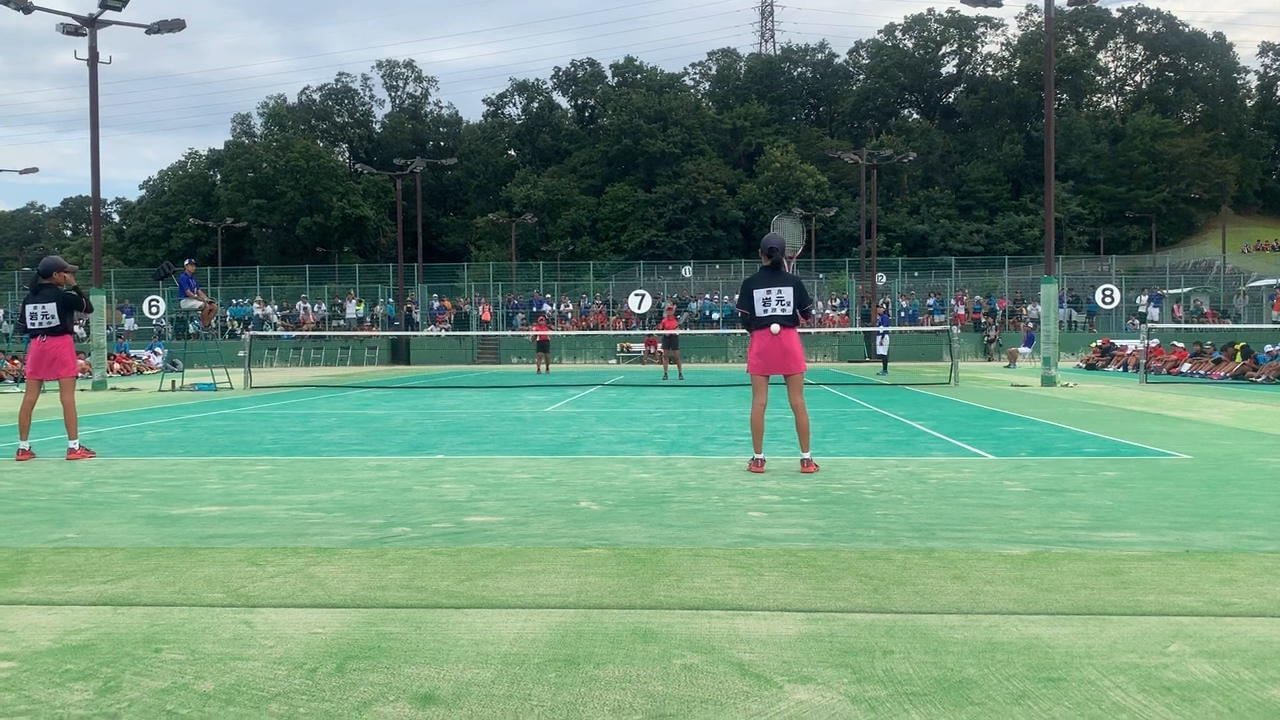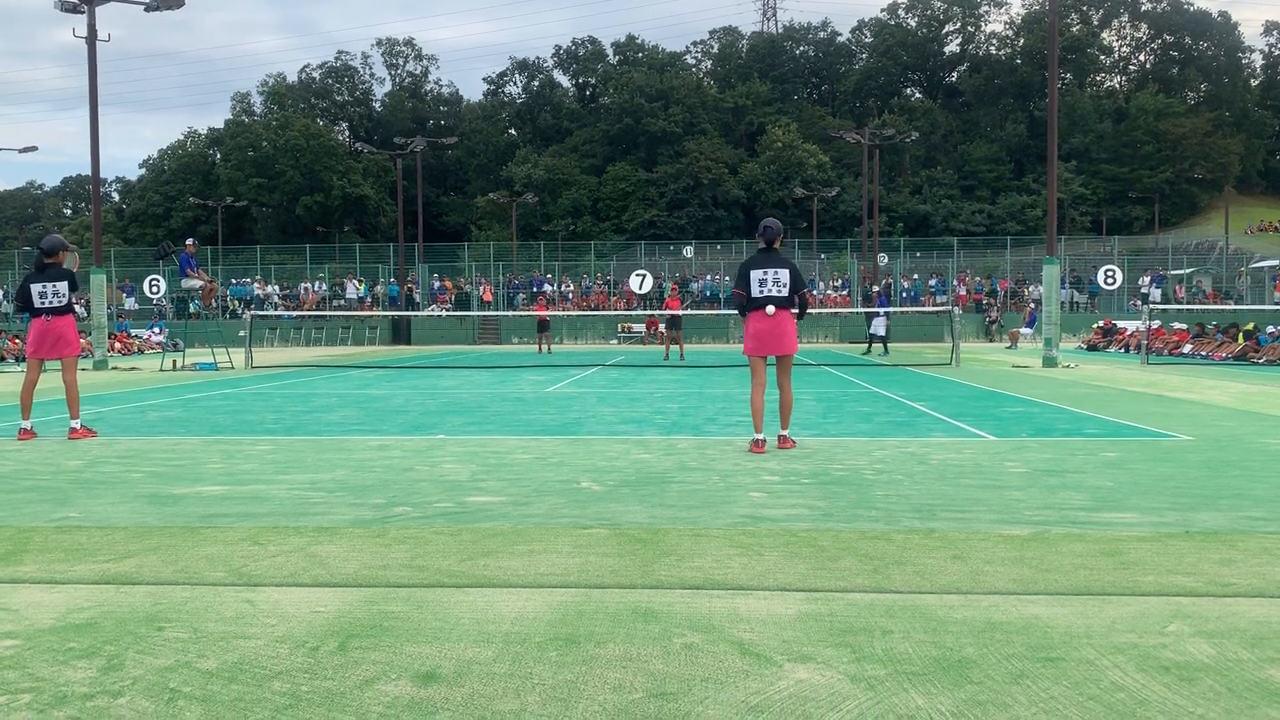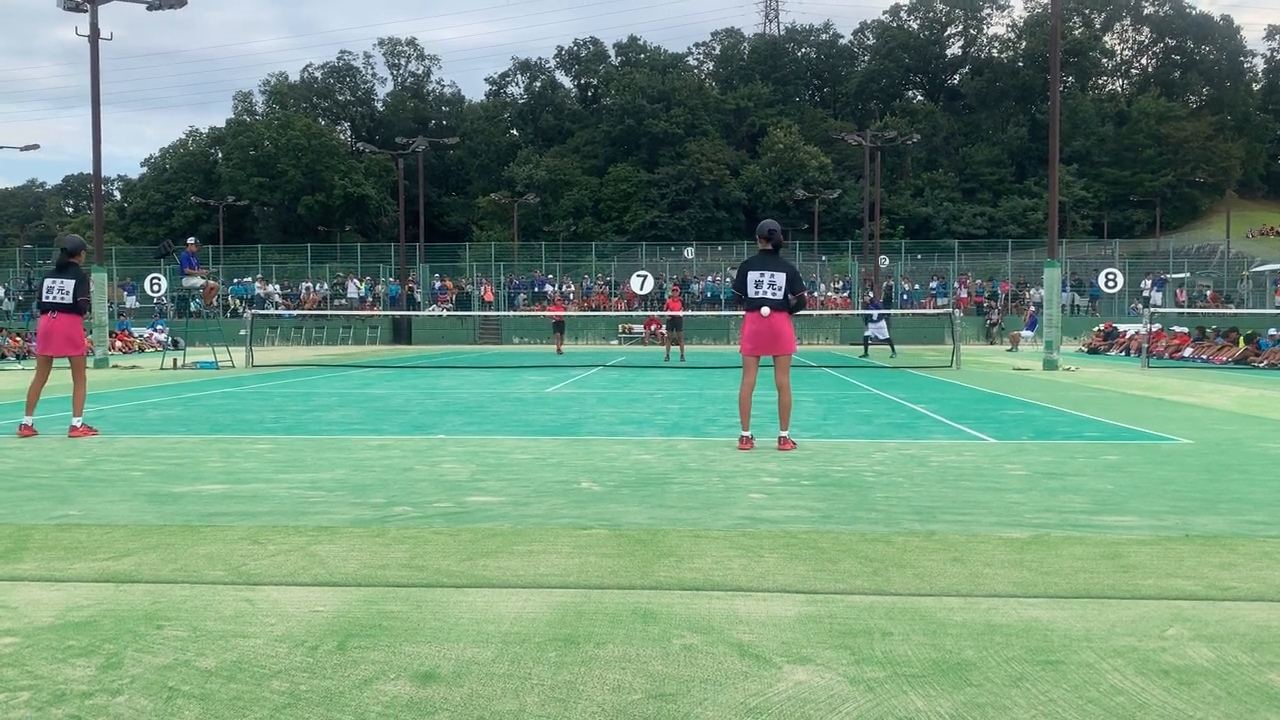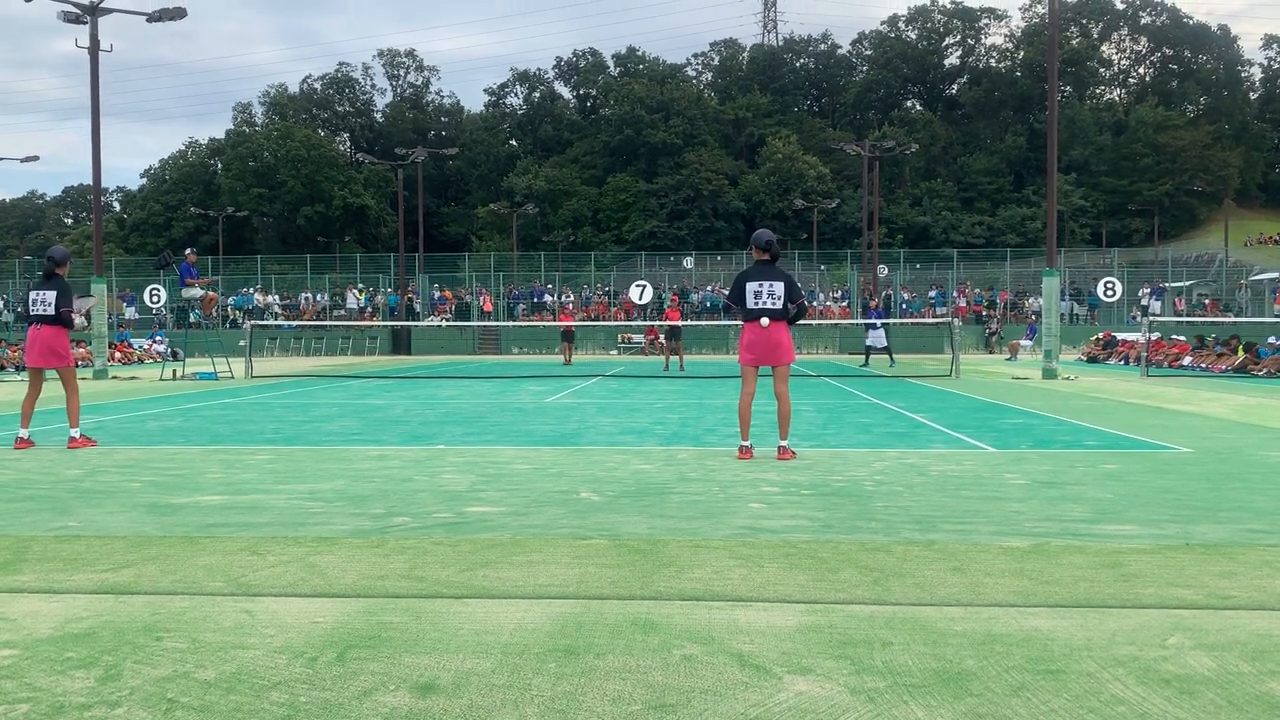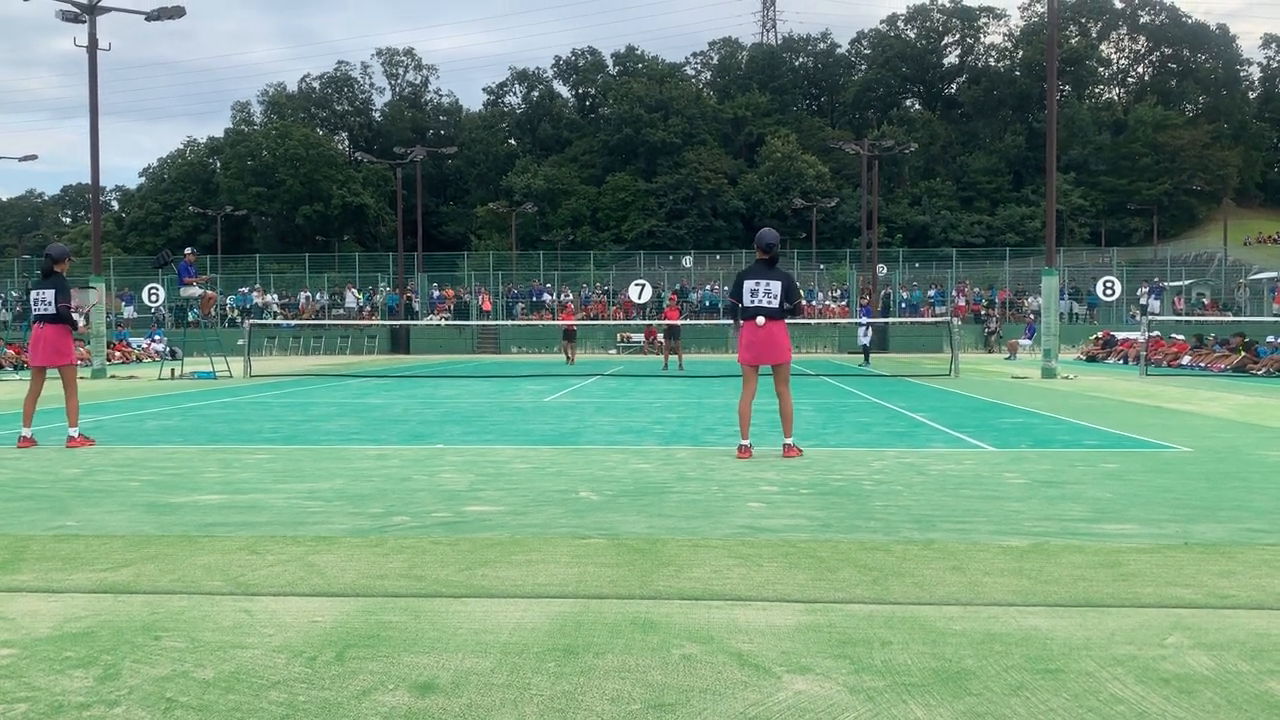
dt=1s
person 1, frame 1
left shoulder: (750, 283)
right shoulder: (793, 281)
left elbow: (744, 319)
right elbow: (807, 313)
left hip: (761, 343)
right hip: (789, 341)
left knee: (759, 403)
right knee: (798, 403)
left ankle: (758, 459)
right ankle: (806, 459)
person 1, frame 2
left shoulder: (748, 265)
right shoulder: (789, 265)
left elbow: (738, 300)
right elbow: (804, 300)
left wrist: (745, 315)
right wrist: (798, 317)
left hip: (757, 323)
right hip: (783, 322)
left knee: (758, 384)
right knee: (784, 382)
left ankle: (758, 438)
right ankle: (784, 435)
person 1, frame 3
left shoulder: (747, 265)
right shoulder: (788, 268)
left elbow: (737, 298)
right elbow: (801, 301)
left hip: (753, 324)
right hip: (780, 325)
left knee: (748, 382)
right knee: (783, 383)
left ankle: (745, 435)
right ankle: (784, 436)
person 1, frame 4
left shoulder: (744, 276)
right shoulder: (785, 277)
left elbow: (730, 307)
right elbow: (802, 308)
right wrist: (787, 322)
left hip: (752, 335)
right hip: (779, 334)
left knee: (747, 392)
right knee: (782, 392)
left ankle: (745, 445)
right ankle: (783, 446)
person 1, frame 5
left shoulder: (744, 275)
right shoulder: (784, 277)
left elbow: (733, 307)
right elbow: (798, 309)
left wrist: (737, 323)
left hip: (751, 333)
right hip: (776, 333)
left knee: (748, 391)
right knee: (783, 391)
left ankle: (744, 444)
right ankle: (789, 444)
person 2, frame 1
left shoulder: (29, 298)
right shoulder: (62, 296)
left elbow: (24, 327)
right elbow: (88, 308)
right wrist: (74, 286)
left hip: (36, 345)
right hip: (60, 345)
left knee: (29, 398)
right knee: (67, 398)
left ankle: (23, 448)
right ankle: (74, 447)
person 2, frame 2
left shoulder: (30, 278)
right shoulder: (66, 274)
left elbow: (20, 306)
left hip: (39, 326)
right hip: (63, 325)
left knee: (31, 378)
right knee: (70, 377)
left ankle: (25, 427)
right ankle: (75, 426)
person 2, frame 3
left shoulder: (49, 275)
right shoulder: (79, 275)
left elbow: (39, 303)
right elbow: (82, 305)
left wrist: (54, 307)
right wrist: (84, 312)
left hip: (46, 323)
right hip: (70, 324)
left knee: (40, 377)
right knee: (79, 378)
left ankle: (26, 423)
right ankle: (76, 425)
person 2, frame 4
left shoulder: (35, 286)
right shoulder: (62, 285)
left elbow: (30, 314)
right elbow: (64, 316)
right wrist: (72, 325)
left hip: (34, 335)
right hip: (55, 336)
left knee: (33, 390)
right knee: (72, 389)
left ankle: (22, 436)
right ankle: (75, 436)
person 2, frame 5
left shoulder: (36, 284)
right shoulder: (61, 282)
left elbow: (38, 311)
right elbow: (63, 311)
right wrist: (76, 326)
left hip: (38, 333)
right hip: (58, 334)
left knee: (34, 388)
right knee: (70, 388)
left ankle: (25, 435)
right ankle: (73, 435)
